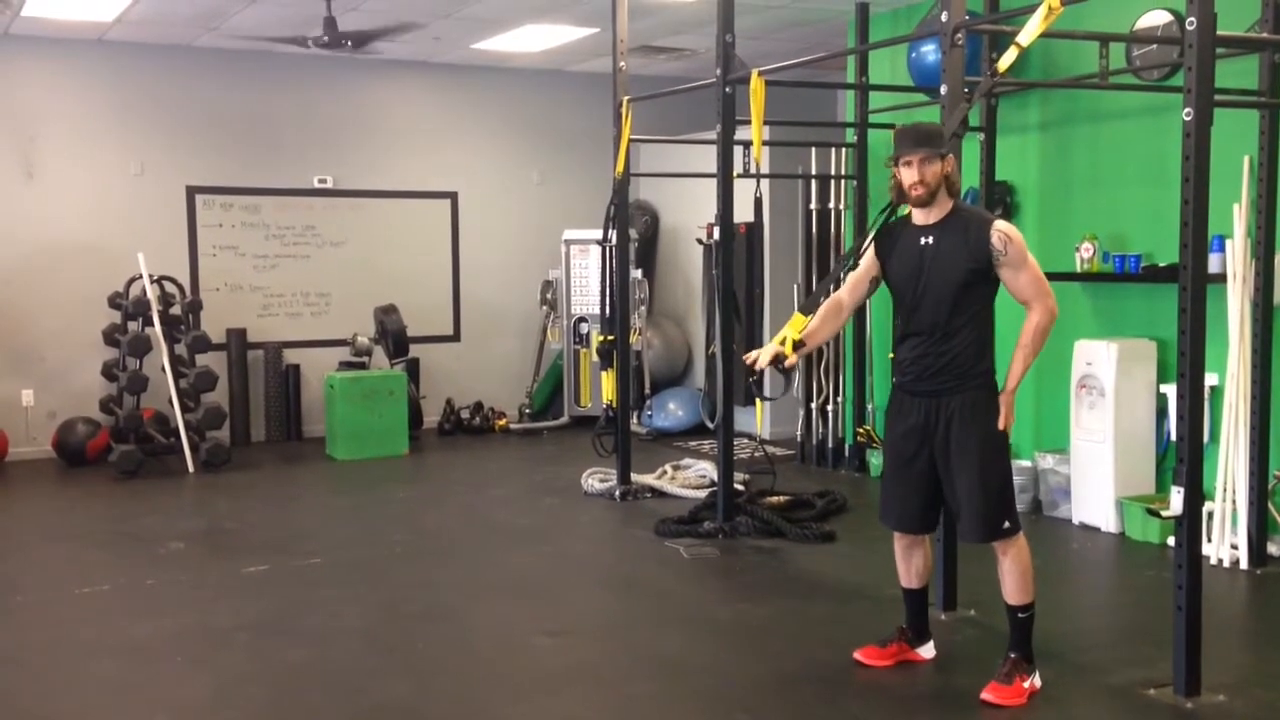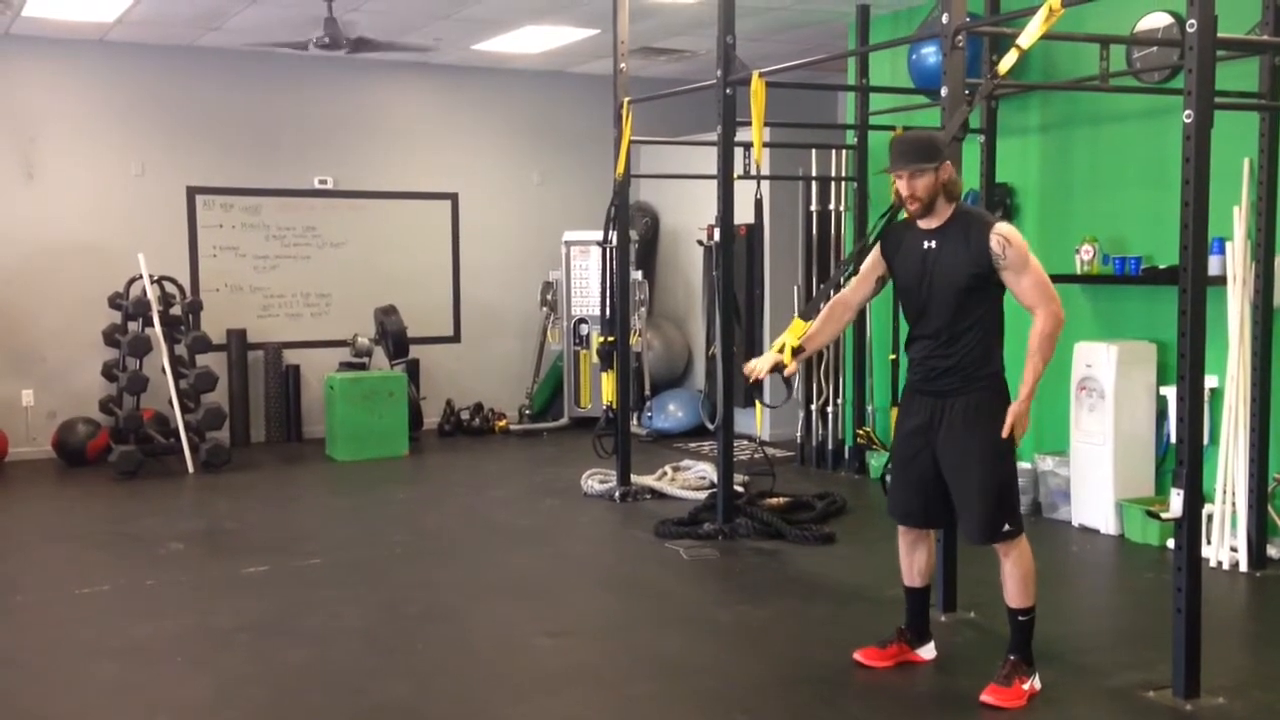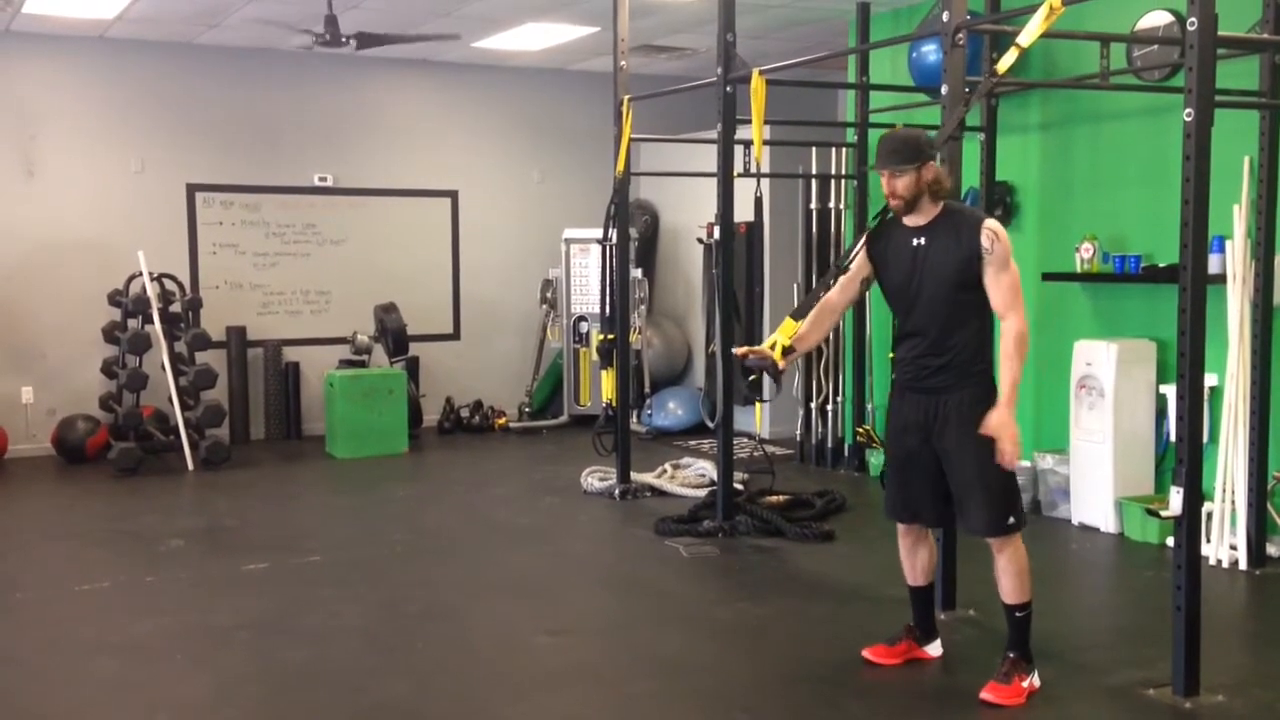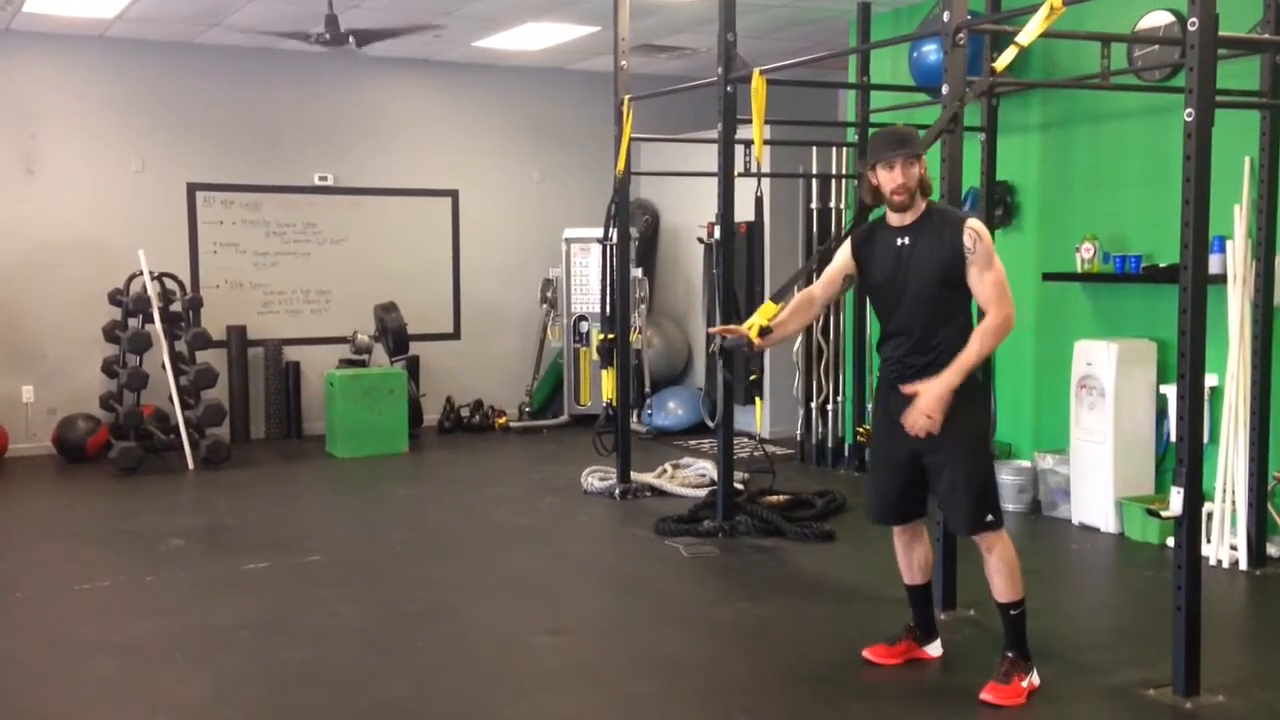
dt=0.3s
person 1, frame 1
left shoulder: (990, 234)
right shoulder: (886, 240)
left elbow: (1042, 306)
right elbow: (844, 300)
left wrist: (1009, 388)
right wrist: (792, 345)
left hip: (970, 403)
right hip: (908, 401)
left knee: (1001, 531)
right knee: (906, 525)
left ankle: (1022, 661)
right ankle: (916, 635)
person 1, frame 2
left shoulder: (992, 237)
right shoulder: (892, 240)
left elbow: (1048, 312)
right elbow: (847, 300)
left wrist: (1023, 396)
right wrist: (795, 351)
left hip: (976, 403)
right hip: (919, 400)
left knee: (1003, 532)
right knee: (910, 521)
left ankle: (1021, 662)
right ankle: (915, 635)
person 1, frame 3
left shoulder: (980, 233)
right shoulder: (879, 240)
left elbow: (1013, 318)
right elbow: (836, 302)
left wrist: (1006, 405)
right wrist: (784, 350)
left hip: (968, 400)
right hip: (909, 399)
left knee: (999, 529)
right knee: (910, 521)
left ankle: (1020, 660)
right ankle: (923, 633)
person 1, frame 4
left shoulder: (963, 232)
right shoulder: (862, 242)
left elbow: (1000, 315)
right elbow: (813, 298)
left wrist: (945, 385)
right wrist: (763, 335)
left hip: (952, 398)
right hip: (894, 396)
left knee: (983, 526)
right knee: (902, 519)
left ankle: (1019, 660)
right ankle: (923, 633)
